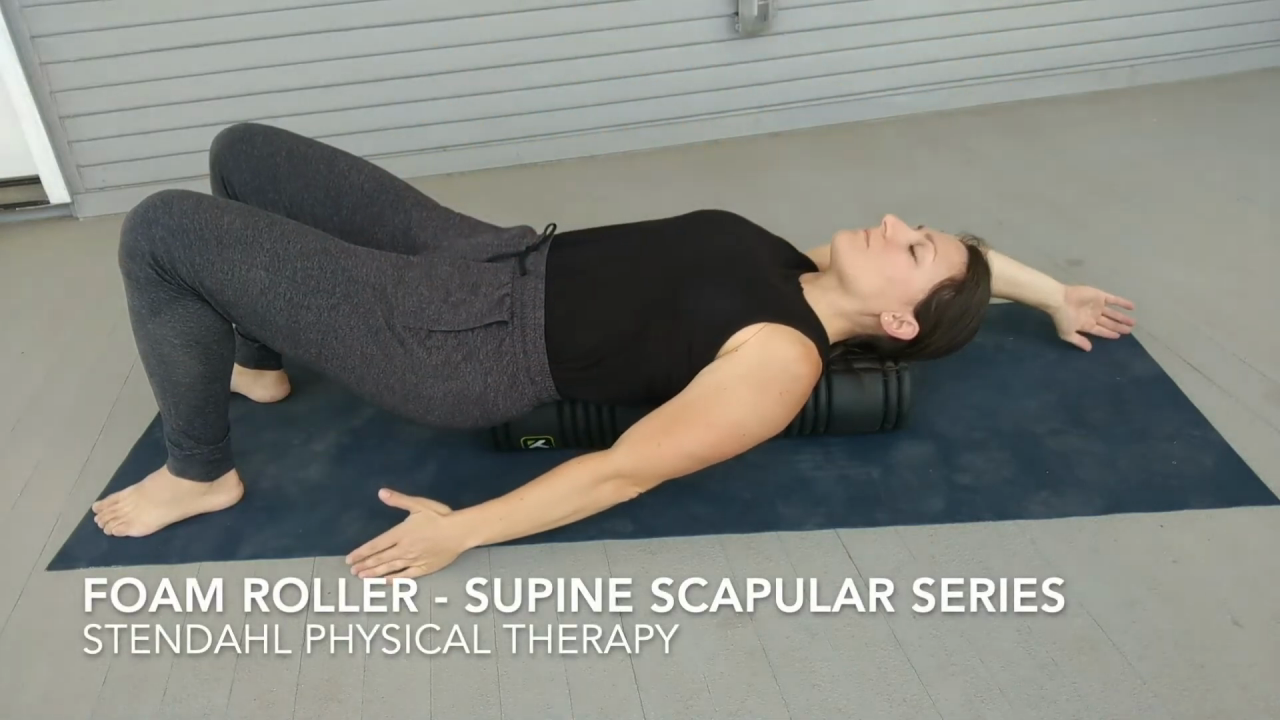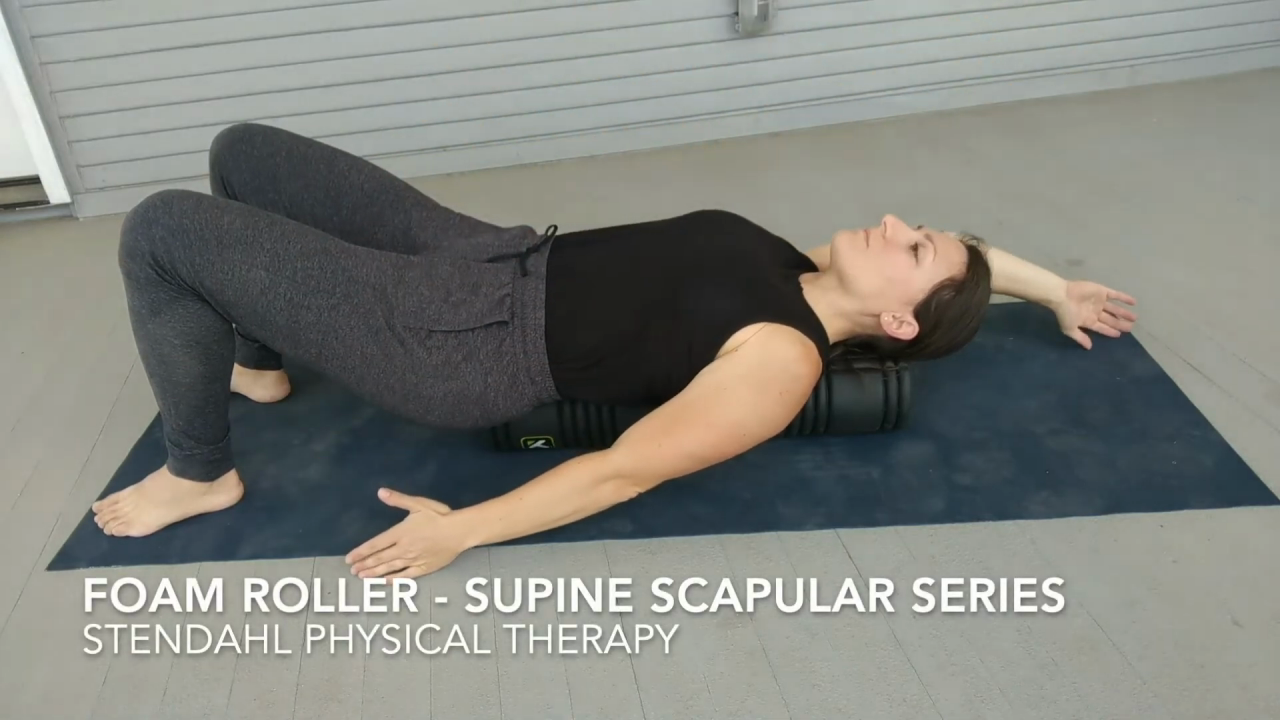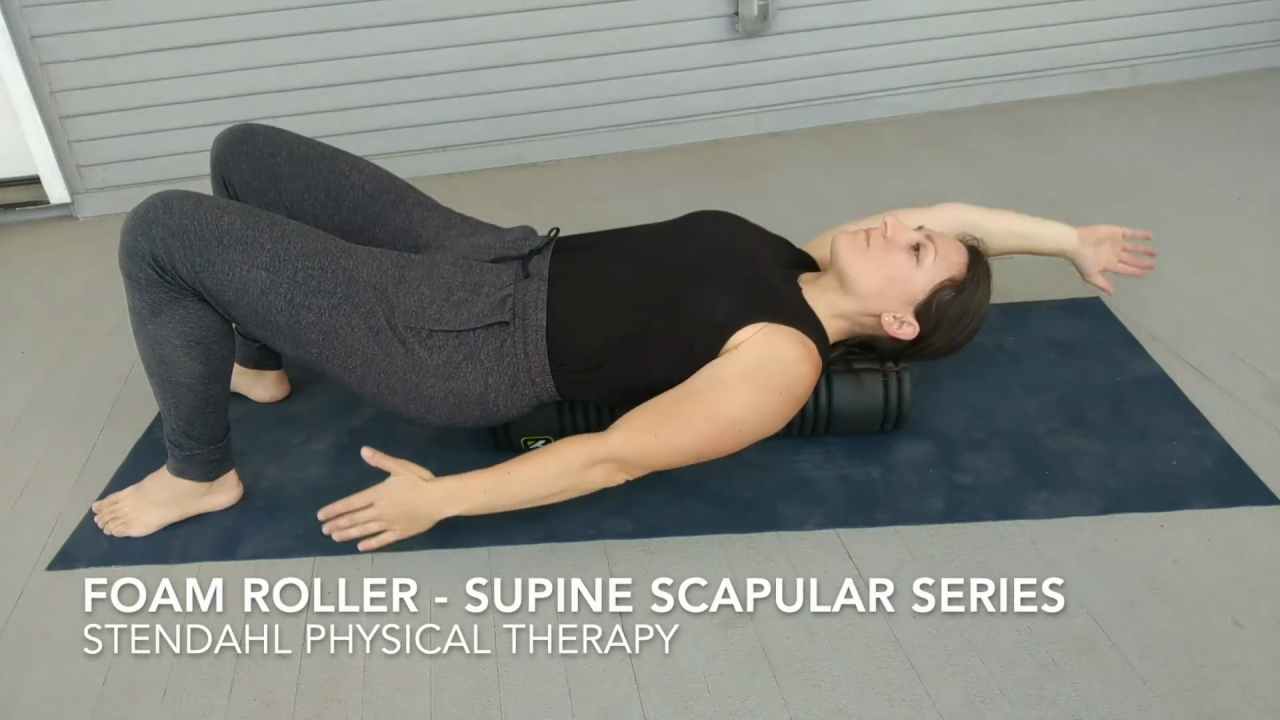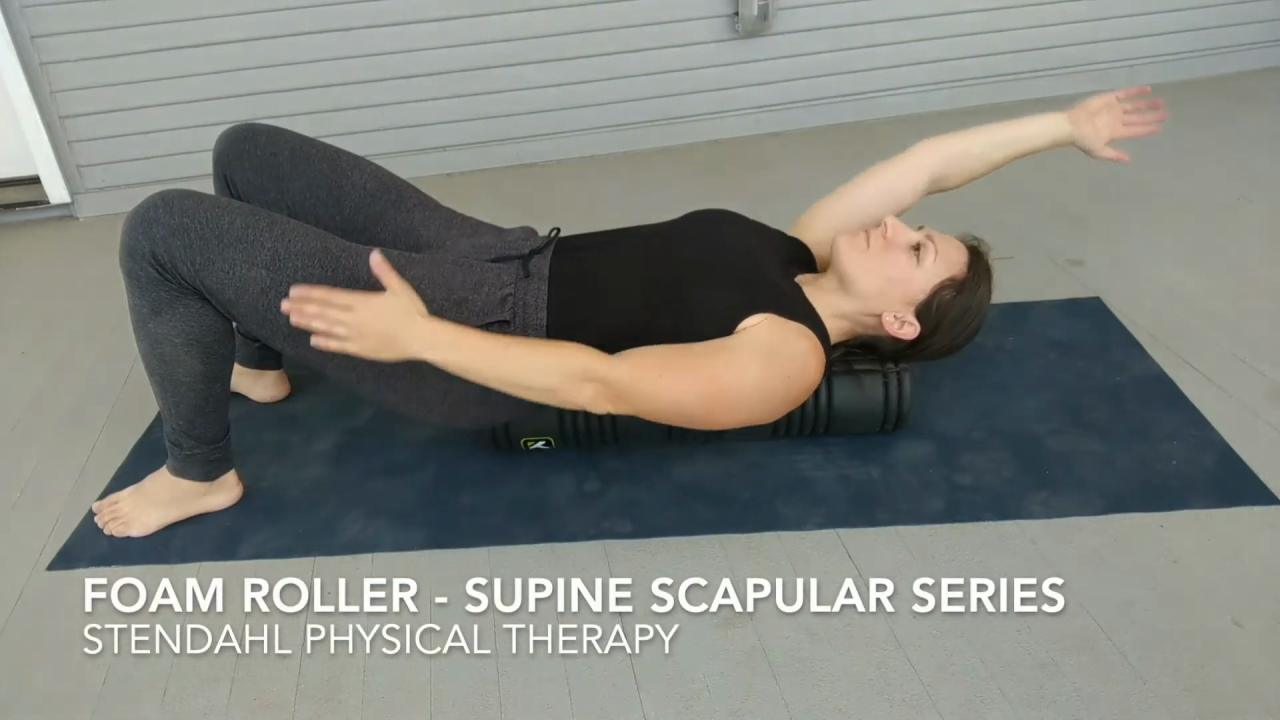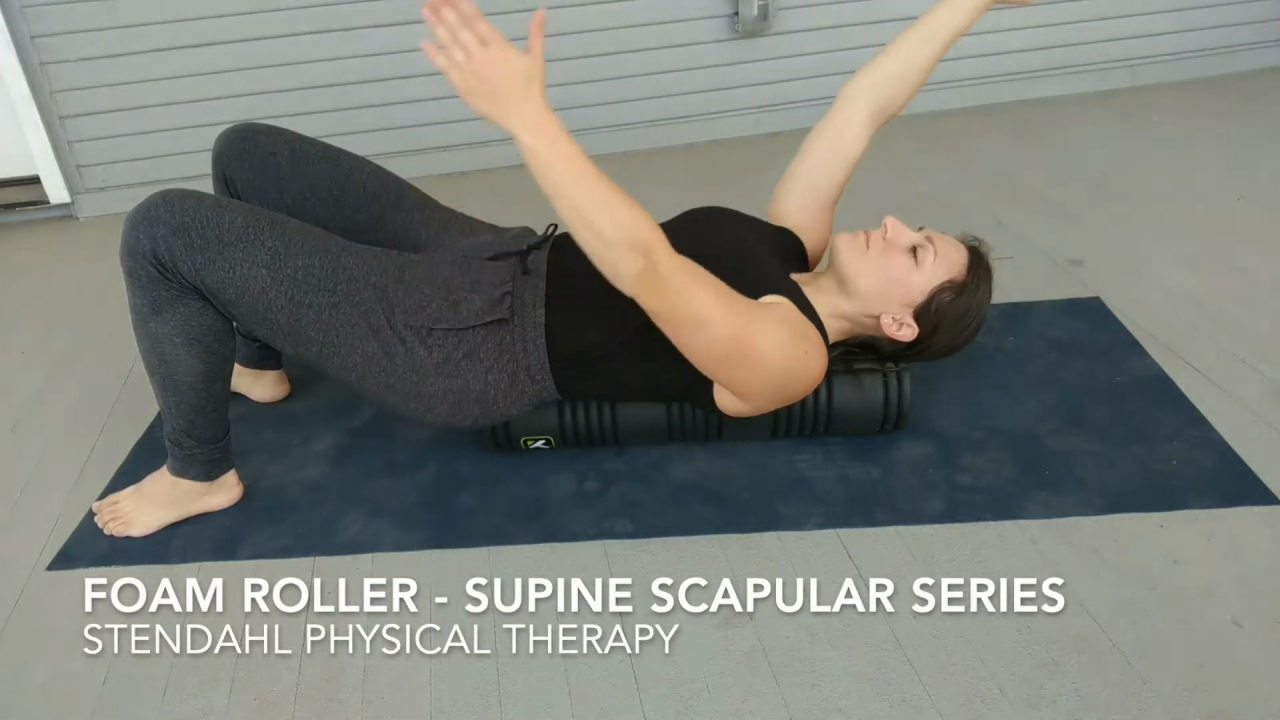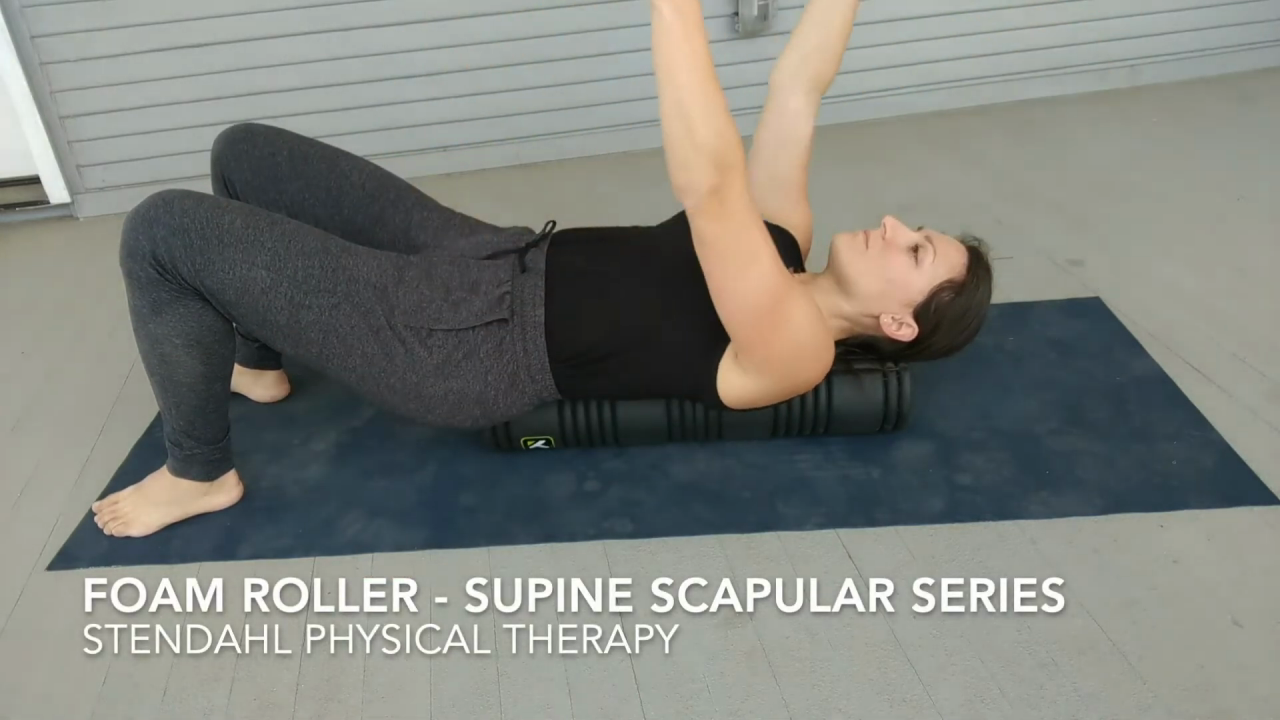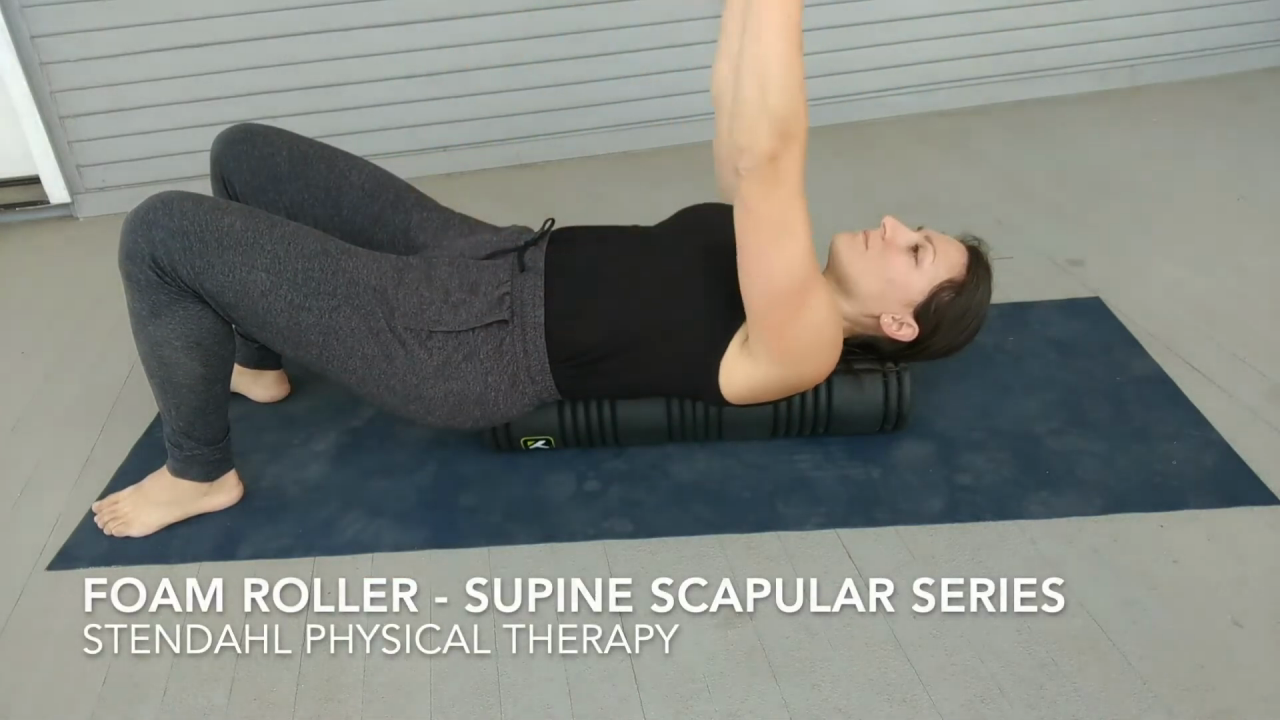
dt=0.2s
person 1, frame 1
left shoulder: (780, 363)
right shoulder: (811, 273)
left elbow: (623, 471)
right elbow: (964, 242)
left wrist: (459, 531)
left hip: (470, 351)
right hip: (500, 259)
left knee: (161, 229)
right knee: (244, 151)
left ankle: (199, 475)
right ankle: (256, 359)
person 1, frame 2
left shoulder: (781, 362)
right shoulder: (811, 272)
left elbow: (622, 471)
right elbow: (958, 241)
left wrist: (457, 530)
left hip: (470, 348)
right hip: (501, 261)
left knee: (161, 230)
right knee: (242, 153)
left ankle: (199, 474)
right ankle: (254, 359)
person 1, frame 3
left shoulder: (782, 363)
right shoulder: (813, 268)
left elbow: (617, 456)
right elbow: (949, 209)
left wrist: (440, 496)
right wrist: (1069, 238)
left hip: (471, 349)
right hip: (500, 261)
left knee: (161, 230)
right knee: (243, 152)
left ankle: (199, 473)
right ankle: (254, 358)
person 1, frame 4
left shoulder: (786, 360)
right shoulder: (807, 262)
left elbow: (608, 386)
right elbow: (919, 165)
left wrist: (423, 337)
right wrist: (1062, 126)
left hip: (484, 329)
right hip: (504, 260)
left knee: (162, 229)
right knee: (246, 151)
left ankle: (200, 473)
right ankle: (260, 356)
person 1, frame 5
left shoulder: (785, 353)
right shoulder: (793, 250)
left elbow: (644, 266)
right elbow: (854, 116)
left wrist: (525, 114)
left hip: (469, 350)
right hip: (480, 267)
left knee: (160, 230)
right knee: (244, 152)
left ankle: (198, 474)
right ankle: (252, 362)
person 1, frame 6
left shoulder: (790, 346)
right shoulder: (784, 249)
left elbow: (710, 189)
right elbow: (799, 93)
left hip: (466, 348)
right hip: (495, 259)
left knee: (161, 229)
right knee: (244, 152)
left ankle: (198, 474)
right ankle: (255, 358)
person 1, frame 7
left shoulder: (803, 342)
right shoulder: (780, 262)
left elbow: (762, 154)
right elbow: (755, 111)
left hip: (468, 348)
right hip: (492, 260)
left knee: (159, 231)
right knee: (243, 153)
left ankle: (198, 474)
right ankle: (253, 359)
